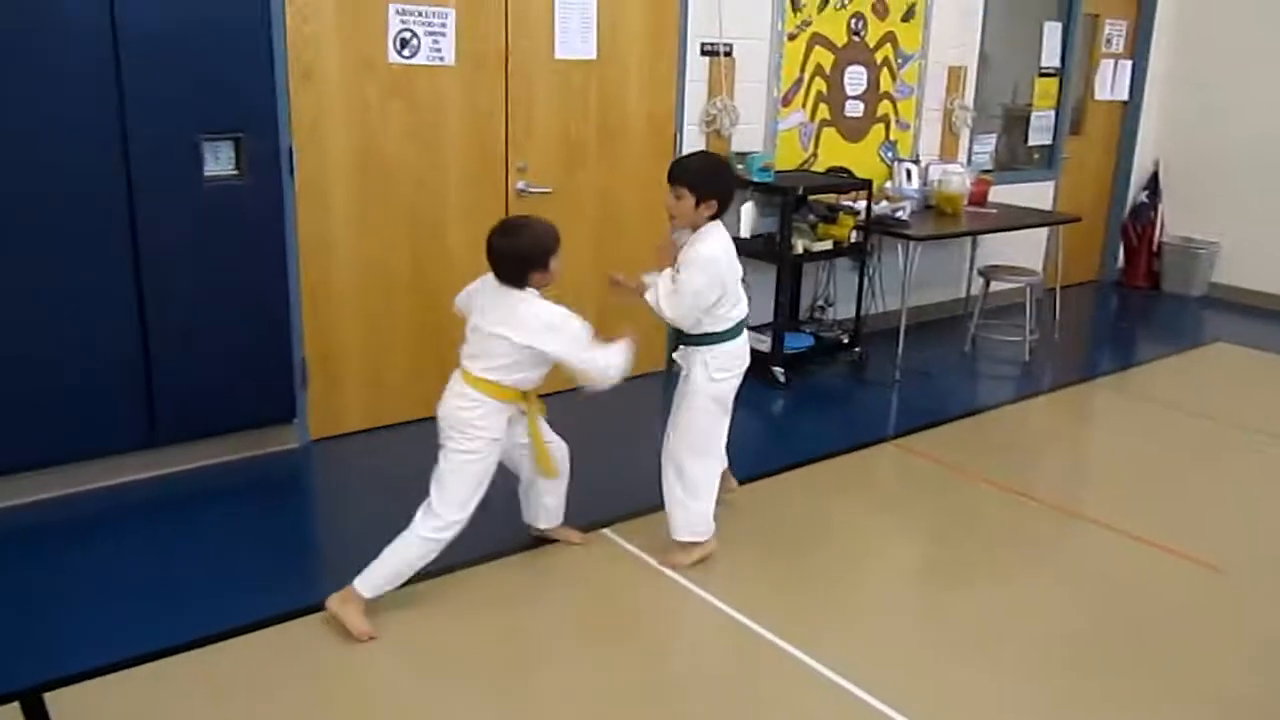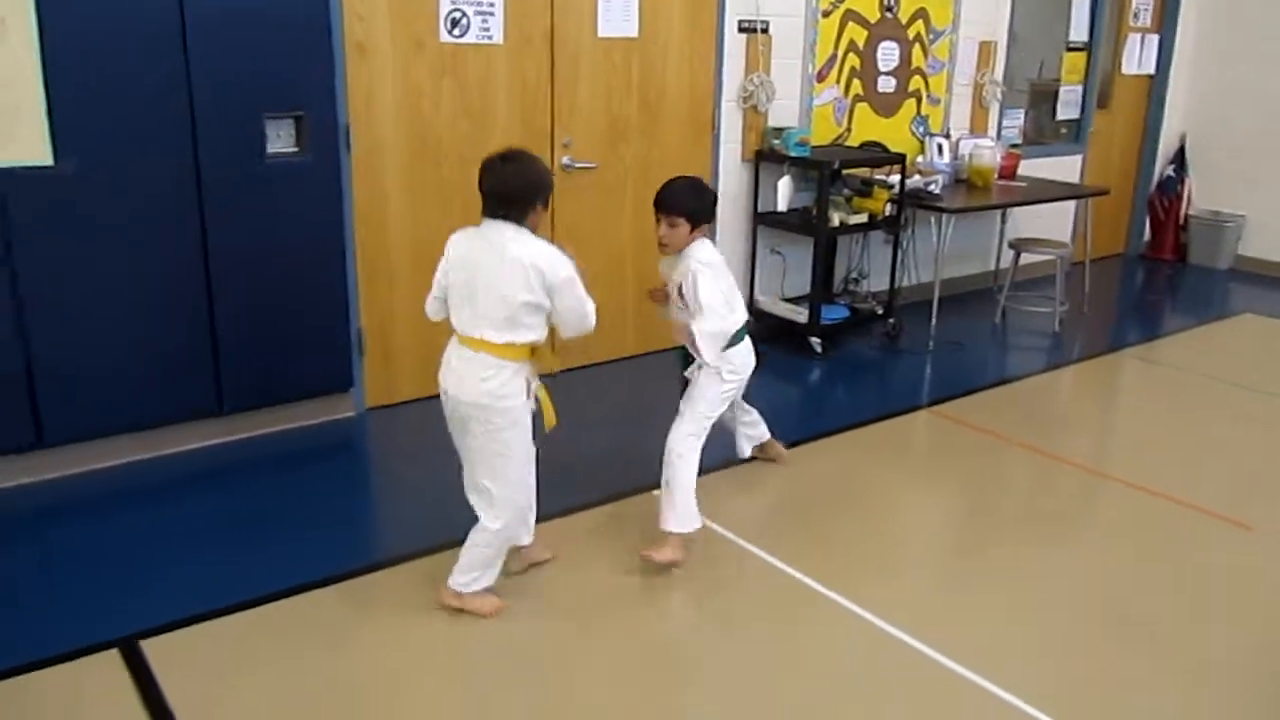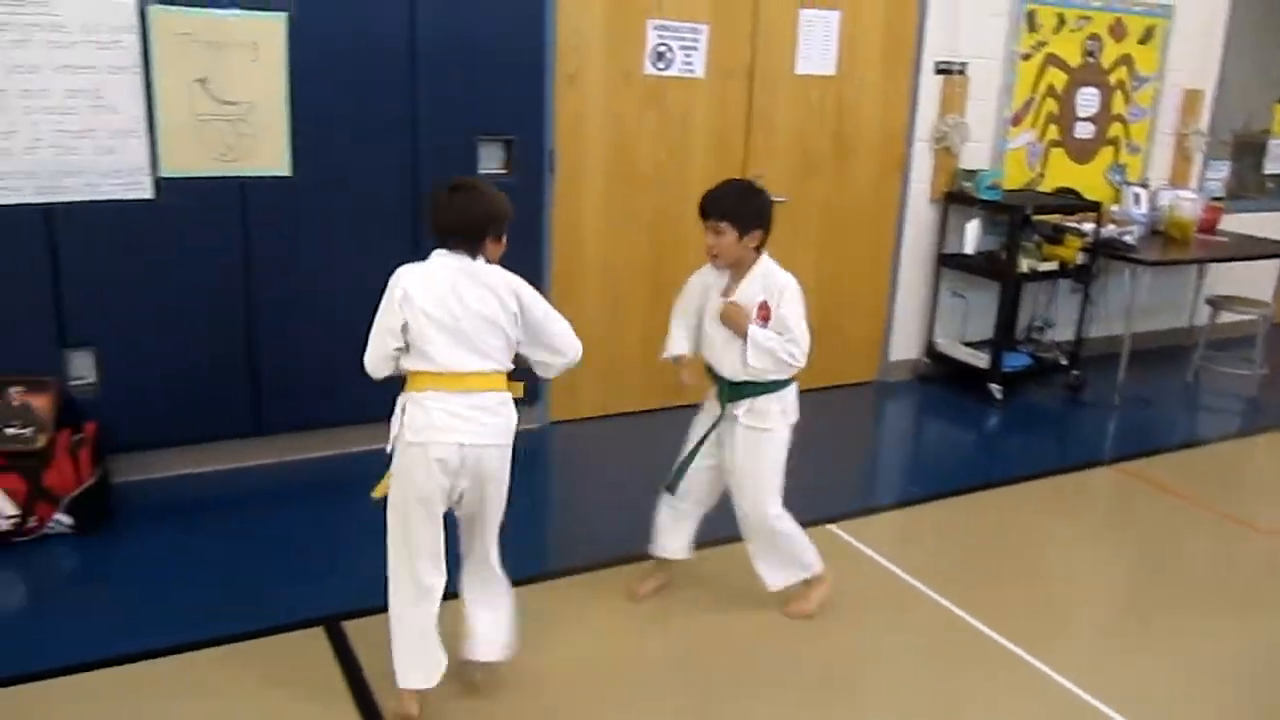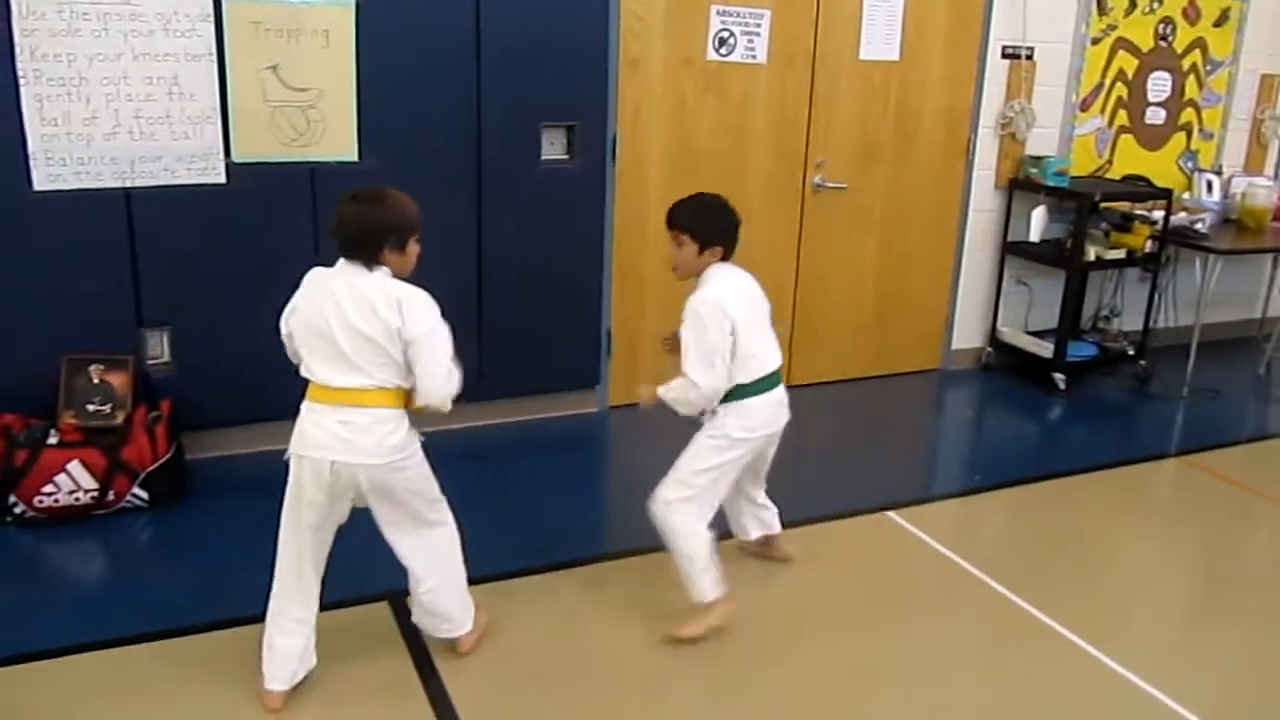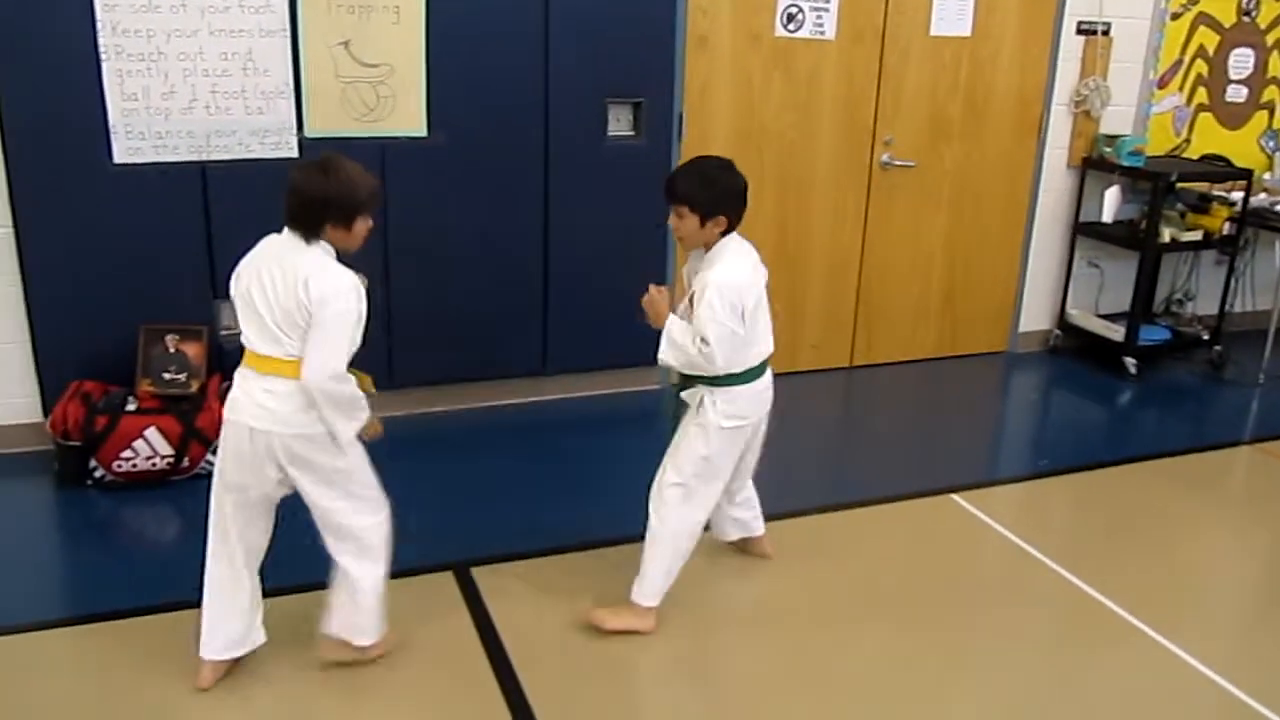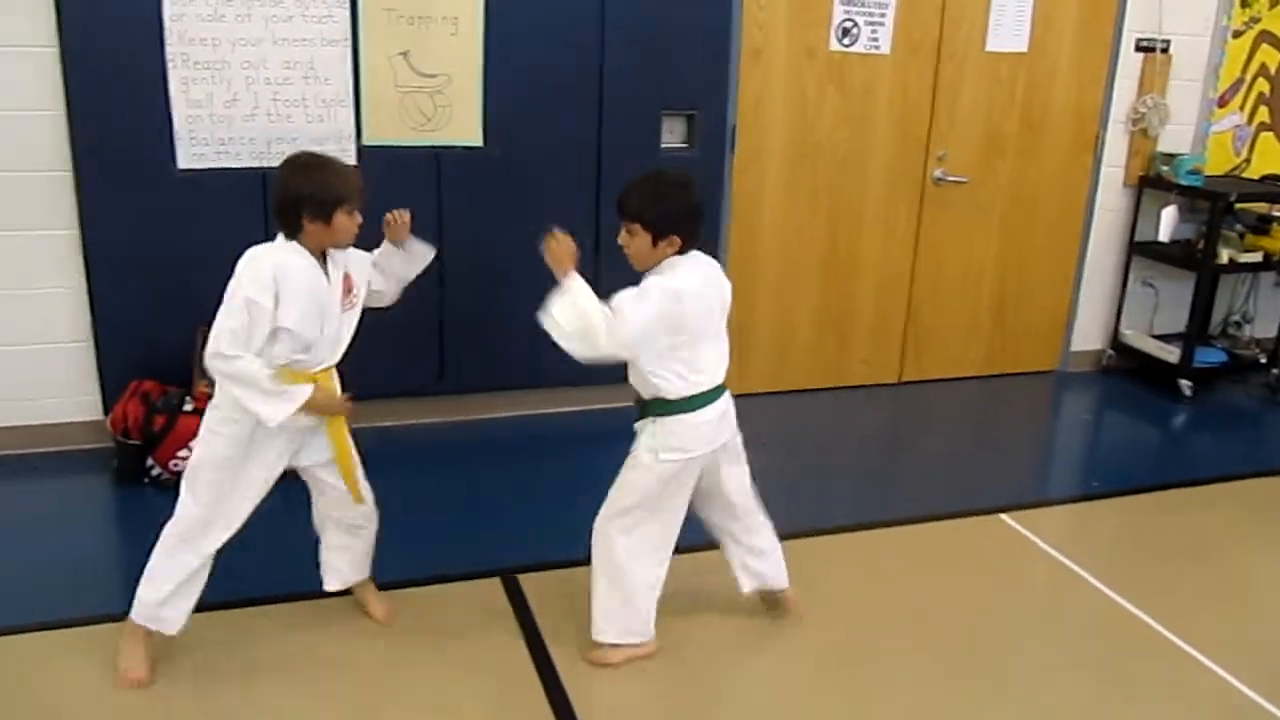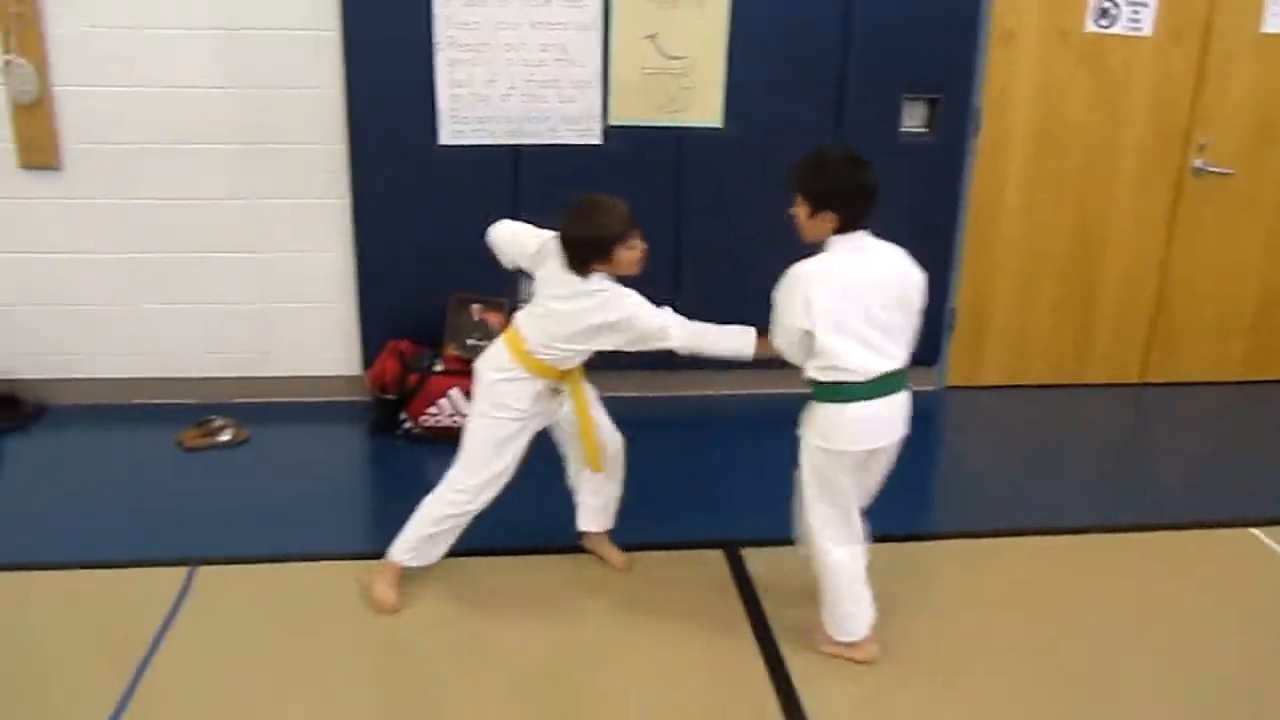
dt=0.7s
person 1, frame 1
left shoulder: (489, 286)
right shoulder: (546, 320)
left elbow: (463, 305)
right elbow: (600, 369)
right wrist: (624, 346)
left hip: (498, 405)
right hip: (478, 417)
left knee: (554, 453)
right knee: (444, 517)
left ankle: (544, 523)
right ankle: (353, 596)
person 1, frame 2
left shoulder: (460, 244)
right shoulder: (544, 259)
left elbow: (438, 307)
right elbow: (577, 323)
right wrist: (575, 289)
left hip: (459, 371)
right hip: (498, 384)
left knee: (515, 470)
right knee: (505, 494)
left ankle: (516, 547)
right ankle: (463, 587)
person 1, frame 3
left shoulder: (408, 281)
right shoulder: (509, 287)
left elbow: (377, 363)
right elbow: (565, 350)
right wrist: (520, 354)
left hip: (428, 426)
right hip: (491, 426)
left knee: (415, 560)
right knee: (480, 549)
right ankle: (486, 650)
person 1, frame 4
left shoulder: (311, 287)
right shoulder: (409, 301)
left elbow: (294, 349)
right elbow: (437, 392)
left hip: (318, 437)
right hip: (382, 441)
left knee: (298, 558)
right knee: (432, 529)
left ankle: (280, 679)
right ankle: (460, 626)
person 1, frame 5
left shoulder: (261, 253)
right shoulder: (338, 284)
right elbow: (326, 377)
right wrist: (358, 417)
left hip: (247, 408)
right hip: (303, 419)
left knee: (237, 534)
right knee: (360, 518)
left ankle: (218, 652)
right ankle: (352, 633)
person 1, frame 6
left shoulder: (345, 261)
right shoulder: (264, 266)
left elbow: (385, 286)
right elbow: (225, 354)
left wrist: (399, 245)
right wrist: (302, 395)
left hip: (313, 408)
right hip: (253, 411)
left knee: (353, 498)
right knee: (203, 521)
left ankle: (354, 580)
right ankle: (143, 627)
person 1, frame 7
left shoulder: (558, 253)
right shoulder: (613, 306)
left elbow: (502, 233)
right elbow: (680, 333)
left wrist: (545, 255)
right wrist: (755, 341)
left hip: (557, 377)
right hip: (513, 386)
left knee: (604, 446)
right knee: (471, 484)
left ankle: (594, 532)
right ankle: (393, 565)
person 2, frame 1
left shoulder: (707, 252)
right shoulder: (697, 237)
left elbow: (678, 310)
right elbow: (679, 278)
left wrist: (670, 271)
right wrist: (644, 286)
left hip: (712, 356)
right hip: (714, 349)
left knee: (688, 441)
right knee: (699, 432)
left ankle: (695, 536)
right ankle: (720, 474)
person 2, frame 2
left shoulder: (700, 264)
right shoulder: (696, 252)
left elbow: (715, 321)
left wrist: (691, 331)
right wrist: (671, 297)
left hip: (724, 361)
right hip: (718, 356)
left knee: (682, 439)
right knee: (727, 407)
left ankle: (676, 536)
right ankle: (766, 443)
person 2, frame 3
left shoulder: (780, 286)
right shoulder: (707, 278)
left elbow: (792, 357)
right elbow: (683, 322)
left wrist: (747, 329)
right wrist: (684, 361)
left hip: (765, 409)
right hip: (722, 400)
left knee: (758, 507)
right knee: (686, 481)
left ankle: (812, 577)
right ankle: (663, 562)
person 2, frame 4
left shoulder: (707, 301)
right shoulder: (740, 280)
left elbow: (706, 385)
left wrist: (661, 392)
right wrist: (686, 341)
left hip: (744, 414)
right hip: (768, 402)
left knee: (674, 504)
right knee: (739, 481)
left ankle: (713, 600)
right ankle: (767, 538)
person 2, frame 5
left shoulder: (728, 275)
right shoulder: (732, 254)
left elbow: (710, 354)
left wrist: (666, 319)
right wrist: (667, 311)
left hip: (727, 398)
right hip: (746, 389)
left knee: (677, 491)
right knee: (728, 470)
left ankle: (644, 605)
right ankle: (749, 534)
person 2, frame 6
left shoulder: (663, 294)
right shoulder: (709, 275)
left elbow: (597, 335)
left wrist: (568, 275)
left hip: (675, 430)
right hip: (714, 411)
left knee: (621, 531)
right knee: (732, 505)
left ankle: (629, 635)
right ankle: (773, 586)
person 2, frame 7
left shoulder: (805, 278)
right shoulder: (903, 265)
left elbow: (793, 349)
right elbow: (904, 332)
left hip: (838, 416)
right hip: (893, 404)
left knee: (830, 526)
right knee: (836, 505)
left ankle: (851, 634)
right ankle: (845, 602)
